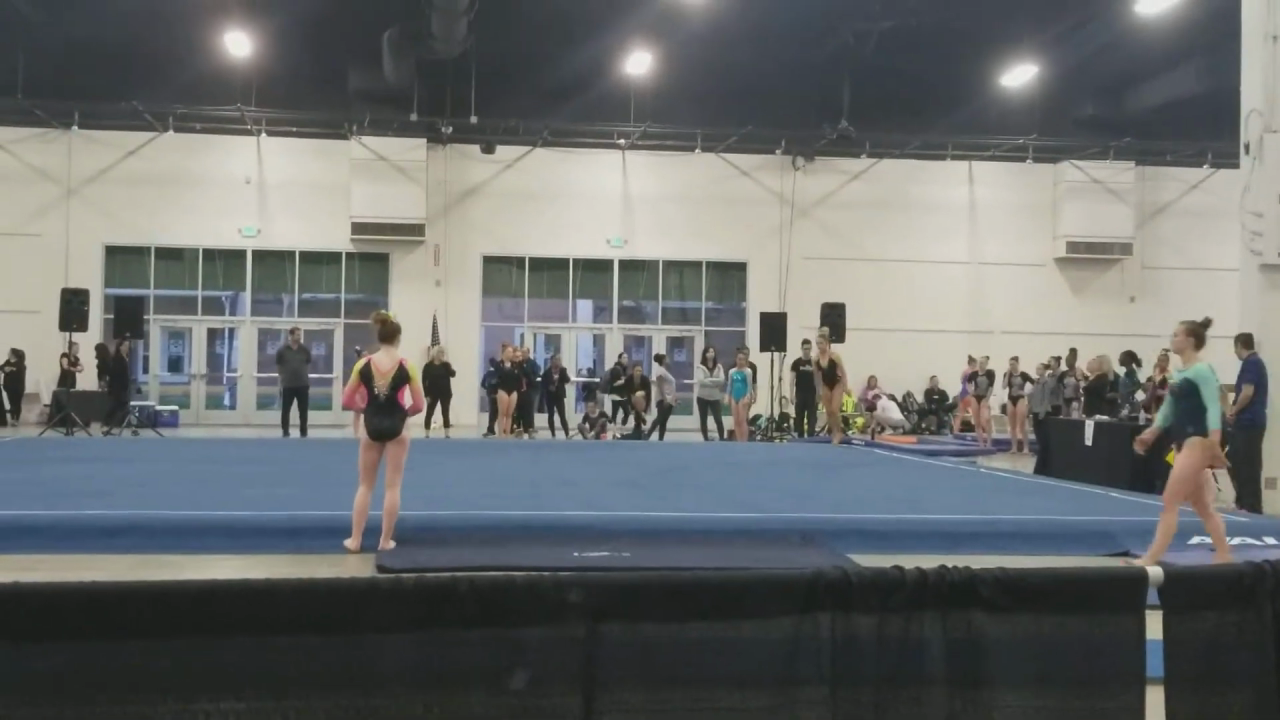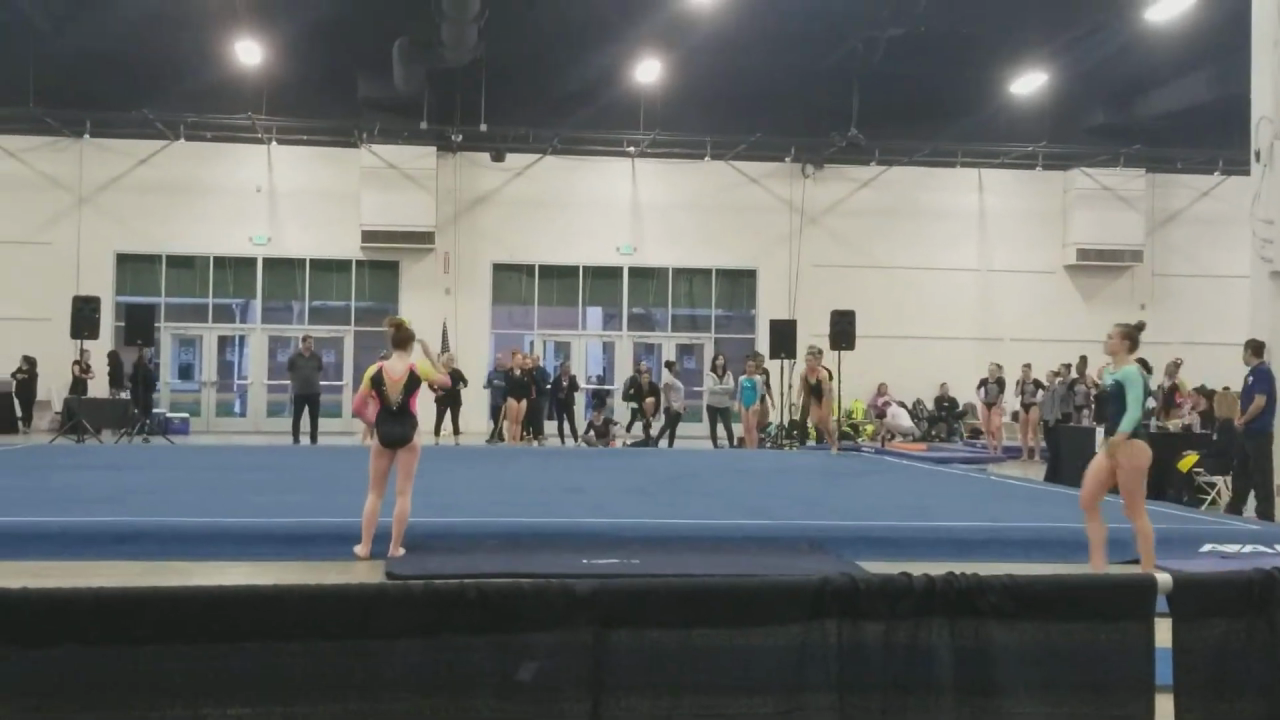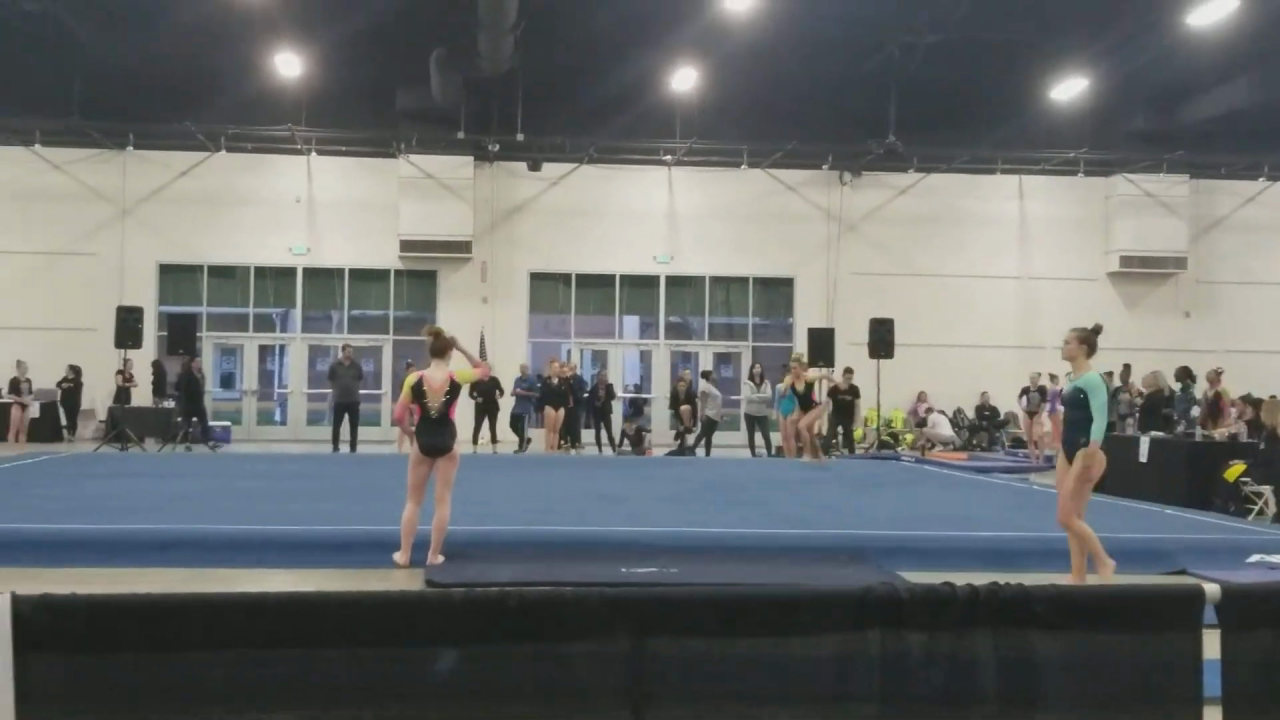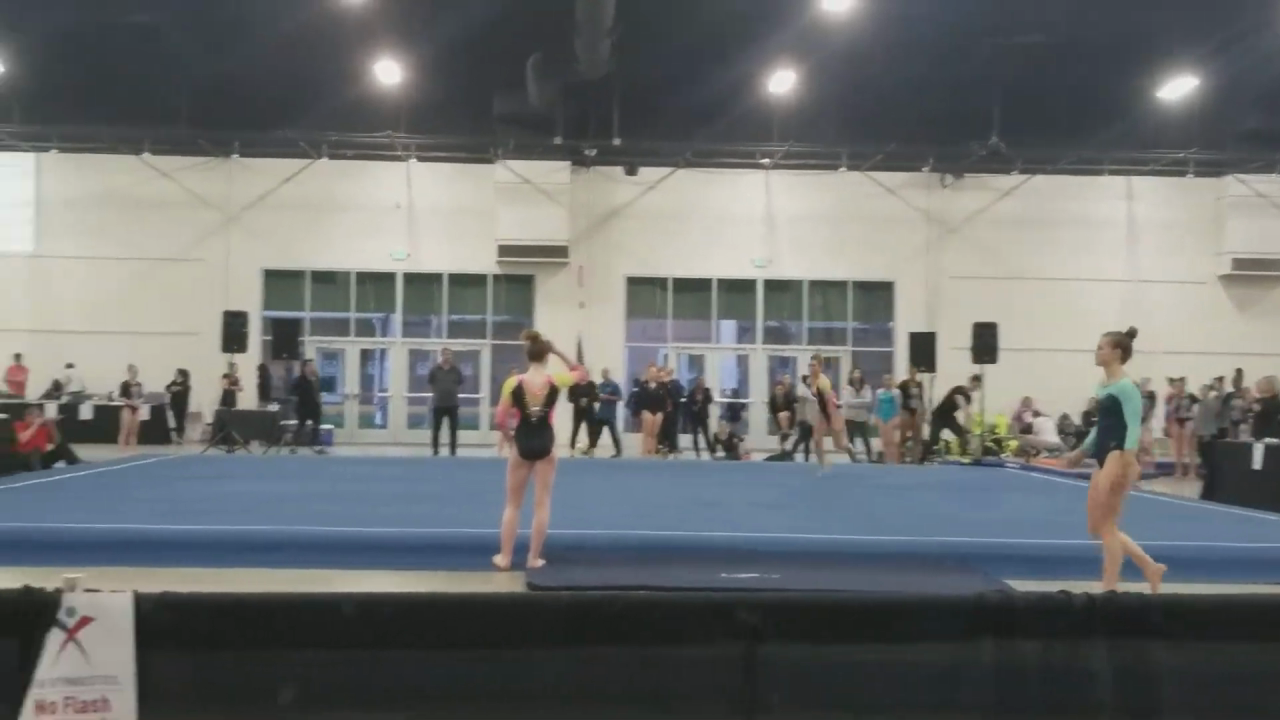
dt=0.4s
person 1, frame 1
left shoulder: (1203, 371)
right shoulder: (1179, 372)
left elbow: (1213, 409)
right elbow: (1169, 407)
left wrist: (1214, 445)
right wrist: (1150, 433)
left hip: (1196, 442)
right hip: (1182, 441)
left knee: (1170, 503)
right knee: (1202, 505)
left ankle: (1149, 561)
right ankle: (1224, 558)
person 1, frame 2
left shoulder: (1132, 373)
right shoulder: (1109, 372)
left elbow: (1134, 412)
left wrist: (1116, 442)
left hip: (1130, 444)
right hip: (1112, 444)
left knee: (1135, 511)
right knee: (1087, 500)
left ankle: (1148, 571)
right ankle: (1098, 563)
person 1, frame 3
left shoulder: (1093, 380)
right shoulder: (1070, 380)
left elbow: (1100, 420)
left wrist: (1091, 457)
right wrist: (1063, 453)
left hip: (1086, 452)
right hip: (1068, 452)
left knee: (1067, 517)
right knee: (1072, 518)
left ankle: (1104, 563)
right ankle: (1078, 580)
person 1, frame 4
left shoulder: (1126, 387)
right shoulder: (1104, 386)
left elbow: (1134, 428)
left wrist: (1127, 465)
right wrist: (1079, 454)
left hip: (1118, 458)
right hip: (1105, 459)
left knee: (1104, 526)
right knee: (1098, 526)
left ankle: (1109, 591)
right ankle: (1152, 568)
person 2, frame 1
left shoulder: (363, 364)
right shoulder: (407, 366)
left elbow: (347, 401)
right elbow: (419, 405)
left hip: (372, 426)
right hip: (397, 427)
left knee: (365, 486)
right knee: (393, 486)
left ankle: (355, 539)
right ankle: (386, 540)
person 2, frame 2
left shoulder: (375, 370)
right shoulder: (418, 370)
left elbow: (357, 407)
right elbow: (447, 381)
left wrist: (374, 423)
right wrist: (429, 355)
left hip: (383, 433)
right hip: (408, 433)
left knee: (375, 493)
right knee: (403, 493)
left ankle: (365, 546)
right ankle: (395, 548)
person 2, frame 3
left shoulder: (414, 379)
right shoulder: (457, 377)
left elbow: (398, 416)
right elbow: (485, 370)
left wrist: (410, 431)
right wrist: (462, 349)
left hip: (423, 440)
right hip: (447, 441)
left knee: (412, 501)
right knee: (442, 501)
left ankle: (404, 554)
right ankle: (434, 555)
person 2, frame 4
left shoulder: (513, 383)
right shoulder: (556, 381)
left elbow: (500, 419)
right elbow: (581, 372)
left wrist: (510, 435)
right wrist: (558, 352)
left hip: (522, 444)
right hip: (545, 444)
left knee: (512, 504)
right knee: (542, 504)
left ankle: (505, 557)
right ankle: (534, 558)
